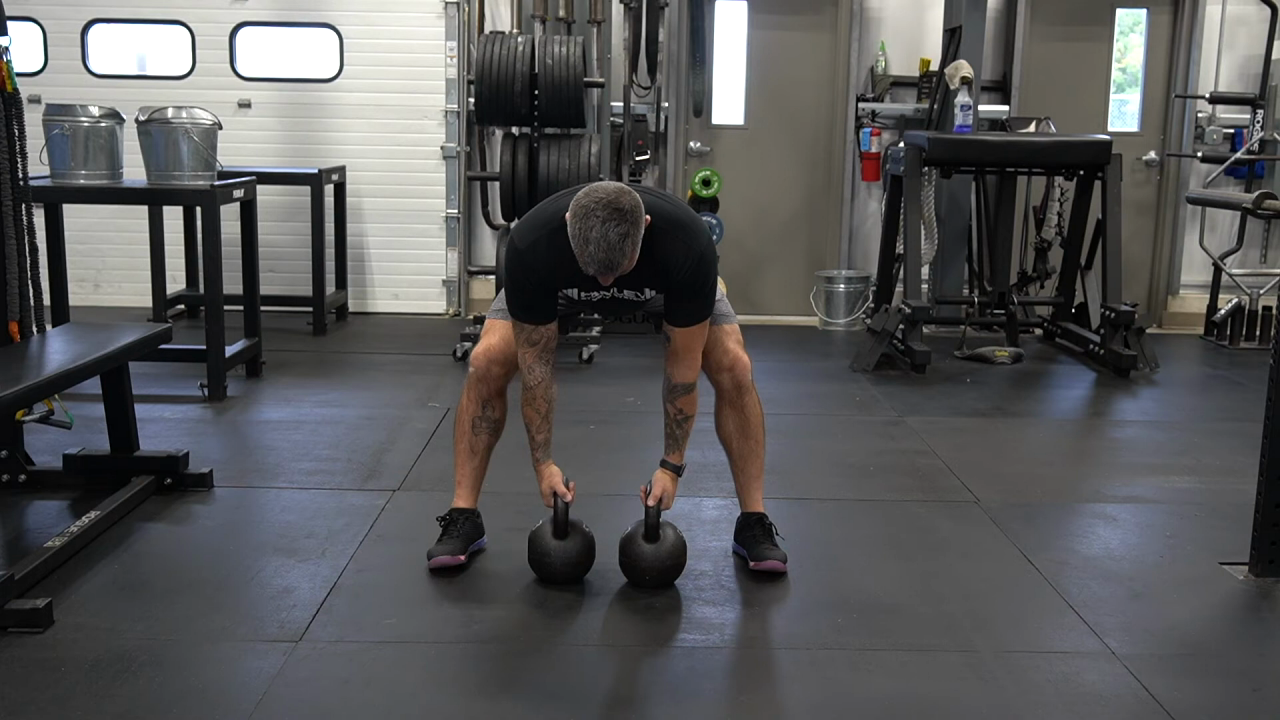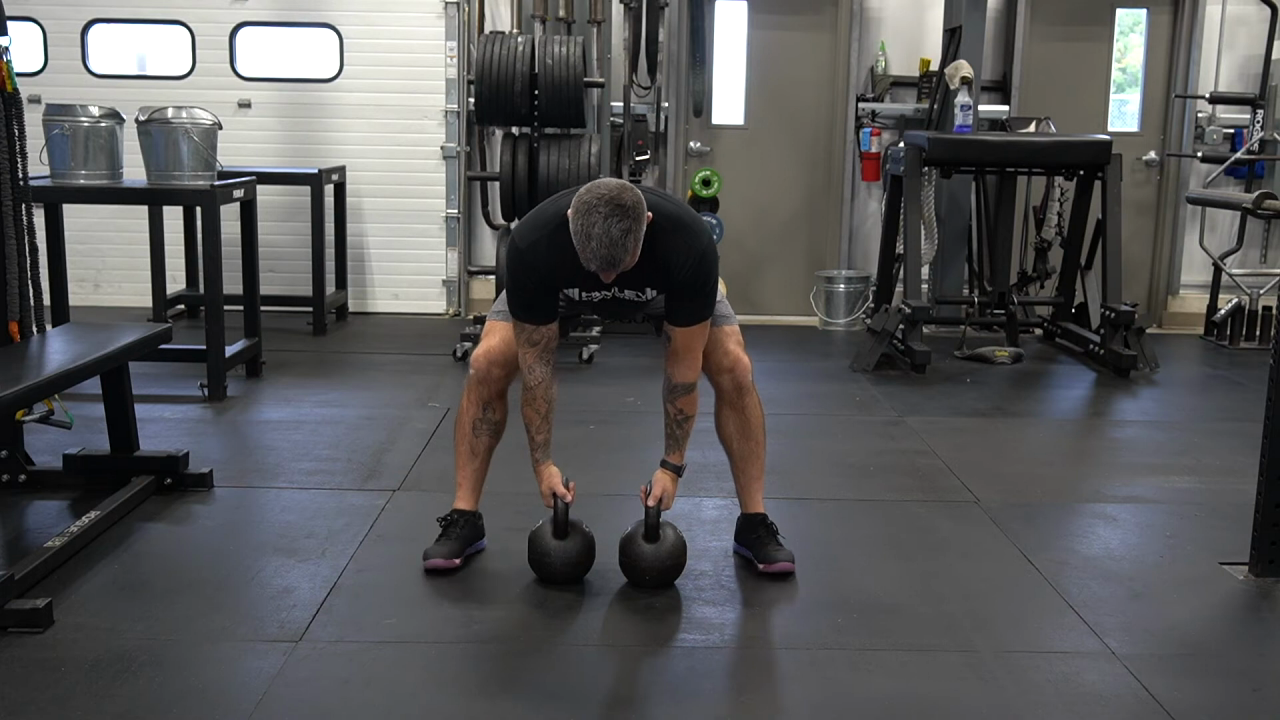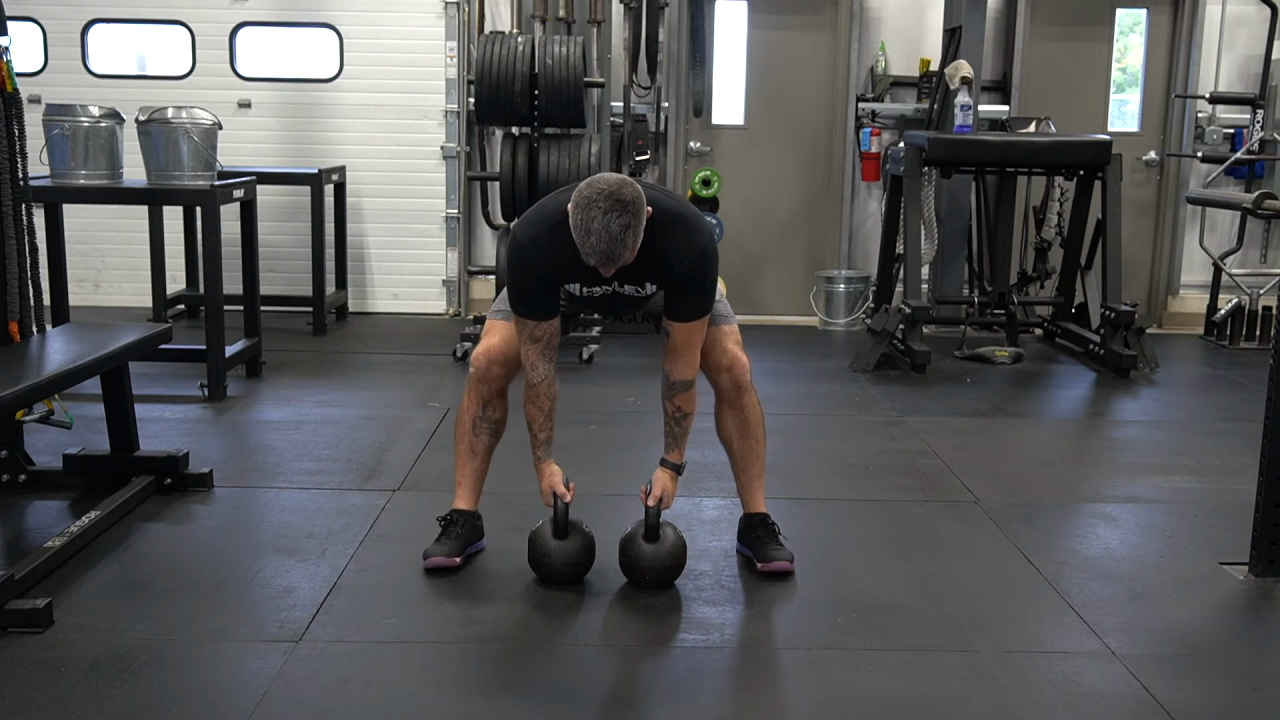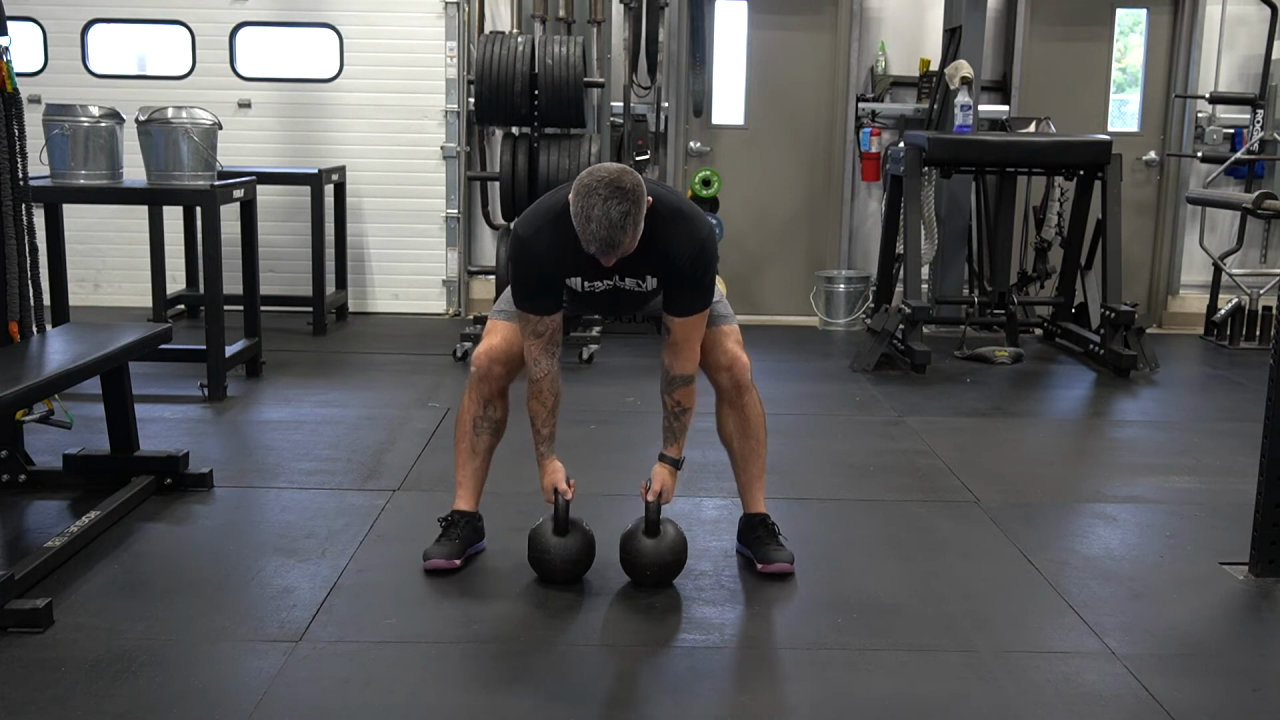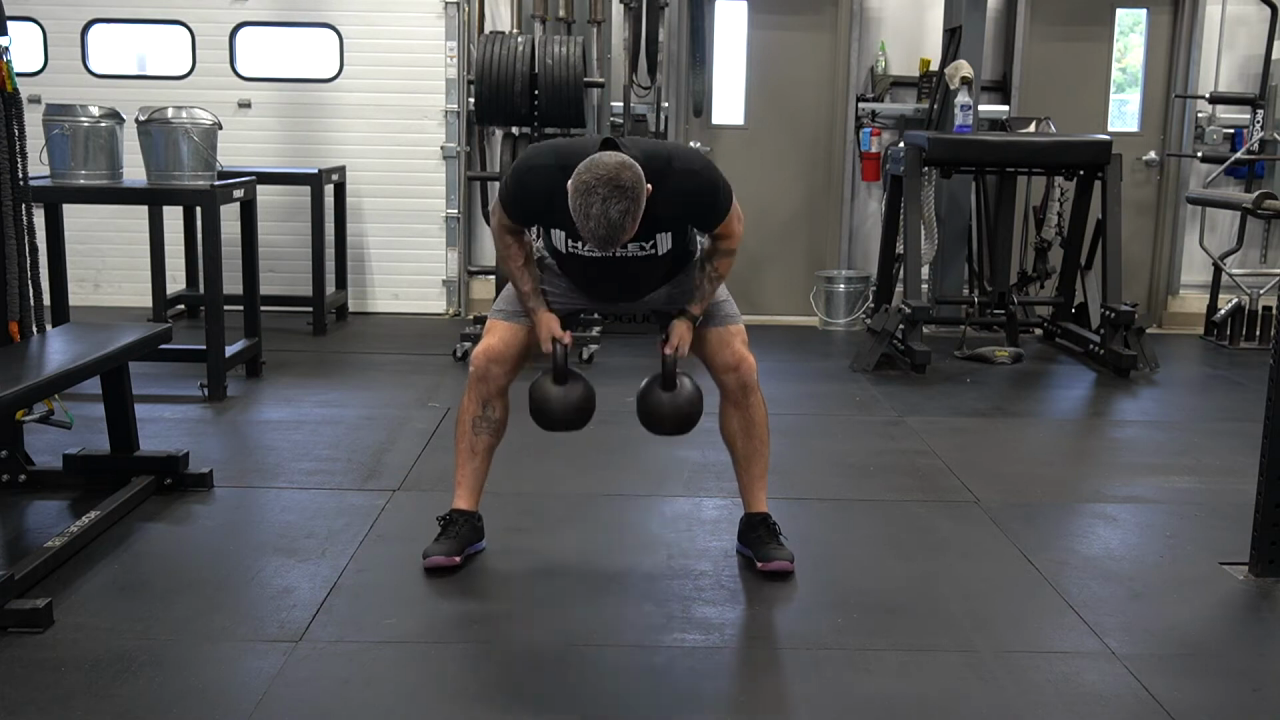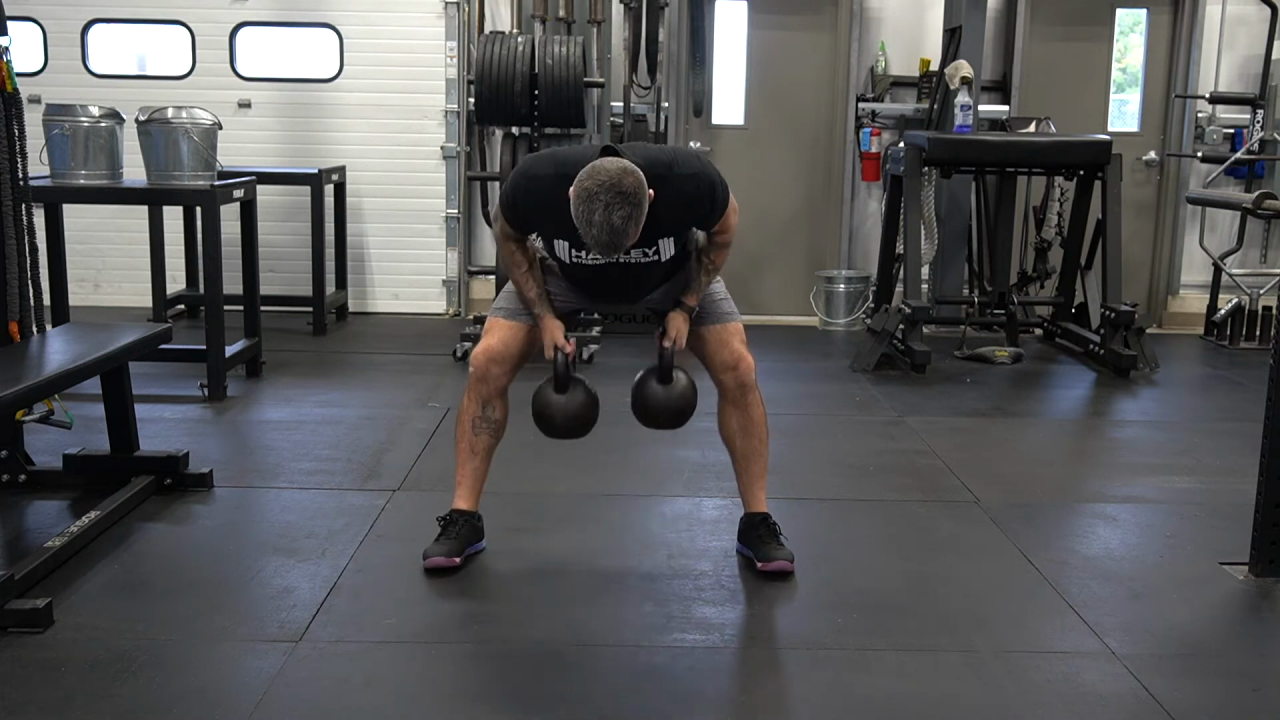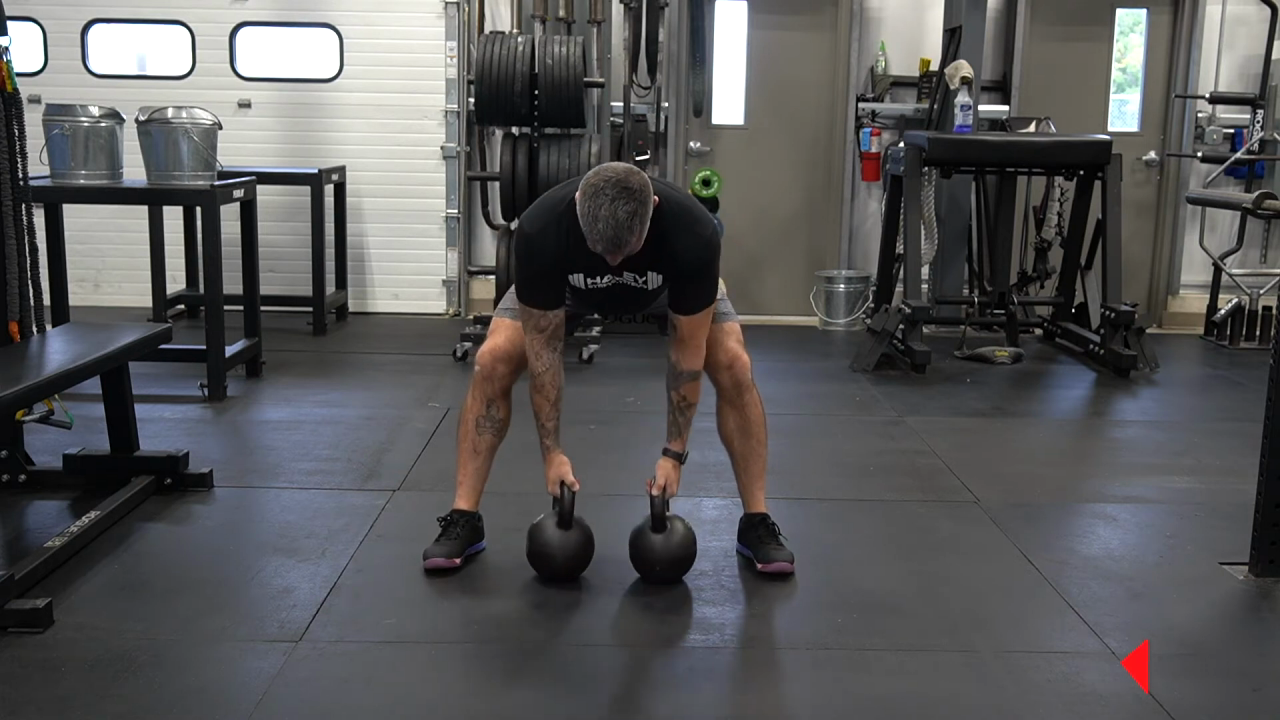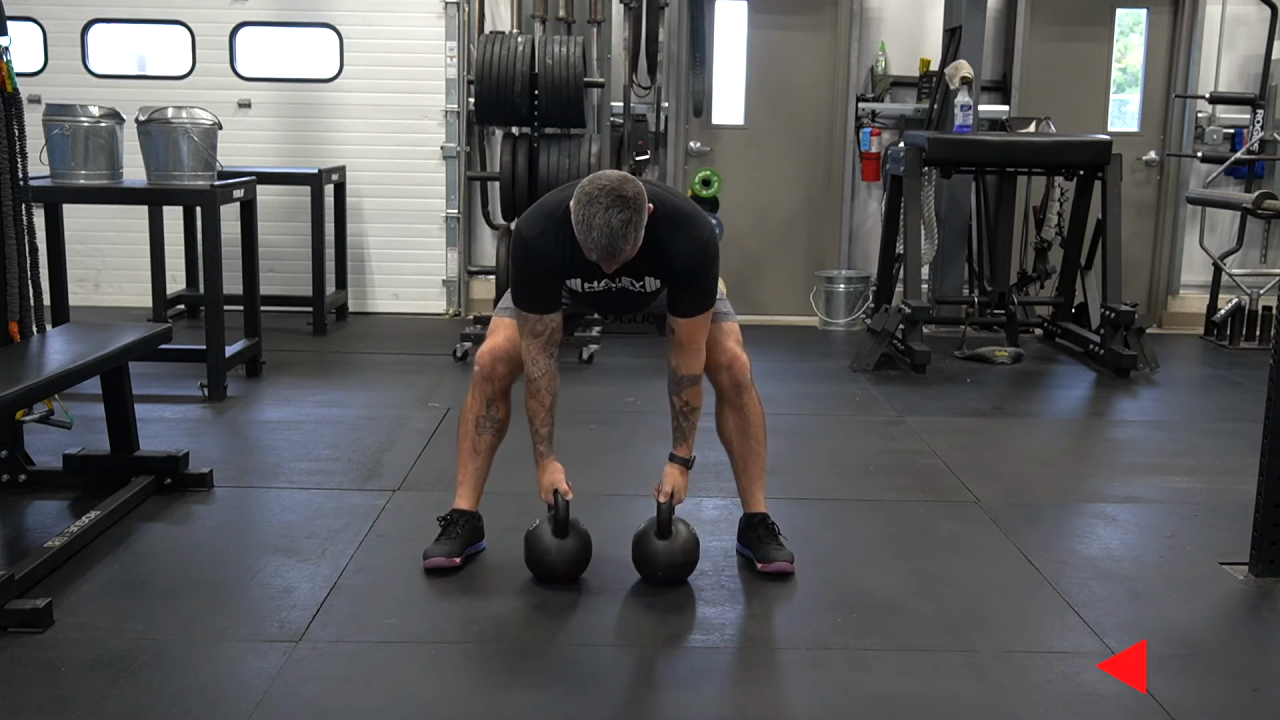
dt=0.4s
person 1, frame 1
left shoulder: (687, 245)
right shoulder: (532, 244)
left elbow: (684, 362)
right elbow: (535, 360)
left wrist: (671, 464)
right wrist: (542, 461)
left hip: (662, 278)
left knee: (733, 368)
right knee: (487, 363)
left ankle: (754, 523)
right ankle: (463, 517)
person 1, frame 2
left shoulder: (689, 245)
right shoulder: (533, 245)
left elbow: (684, 362)
right elbow: (535, 360)
left wrist: (672, 464)
right wrist: (542, 462)
left hip: (663, 282)
right hip: (560, 284)
left knee: (734, 370)
right knee: (487, 366)
left ankle: (755, 523)
right ankle: (464, 518)
person 1, frame 3
left shoulder: (690, 240)
right shoulder: (533, 240)
left elbow: (682, 359)
right elbow: (538, 358)
left wrist: (672, 463)
right wrist: (543, 460)
left hip: (663, 280)
right hip: (559, 281)
left knee: (733, 370)
right knee: (487, 365)
left ankle: (757, 523)
right ankle: (463, 519)
person 1, frame 4
left shoulder: (687, 233)
right shoulder: (536, 235)
left elbow: (681, 354)
right elbow: (540, 353)
left wrist: (669, 459)
right wrist: (547, 457)
left hip: (664, 282)
right hip: (564, 284)
left knee: (733, 369)
right knee: (488, 364)
left ankle: (757, 523)
right ankle: (464, 519)
person 1, frame 5
left shoulder: (687, 175)
right shoulder: (538, 172)
left elbow: (728, 234)
right elbow: (507, 228)
left wrist: (691, 315)
right wrist: (538, 309)
left hip: (670, 273)
right hip: (563, 273)
left knee: (739, 370)
right knee: (487, 364)
left ankle: (757, 523)
right ankle: (463, 518)
person 1, frame 6
left shoulder: (691, 181)
right shoulder: (535, 182)
left elbow: (722, 230)
right elbow: (508, 234)
left wrist: (686, 306)
right wrist: (543, 315)
left hip: (669, 272)
right hip: (562, 270)
left knee: (737, 368)
right knee: (488, 362)
left ankle: (757, 522)
right ankle: (463, 519)
person 1, frame 7
left shoulder: (692, 232)
right shoulder: (540, 230)
left elbow: (688, 348)
right elbow: (543, 346)
left wrist: (674, 453)
right wrist: (551, 451)
left hip: (665, 281)
right hip: (569, 282)
left knee: (733, 368)
right knee: (493, 362)
left ankle: (757, 523)
right ankle: (463, 519)
person 1, frame 8
left shoulder: (690, 235)
right shoulder: (537, 234)
left elbow: (688, 352)
right elbow: (539, 353)
left wrist: (680, 458)
right wrist: (545, 458)
left hip: (664, 282)
right hip: (565, 281)
left knee: (733, 368)
right knee: (492, 363)
left ankle: (756, 523)
right ankle: (463, 518)
